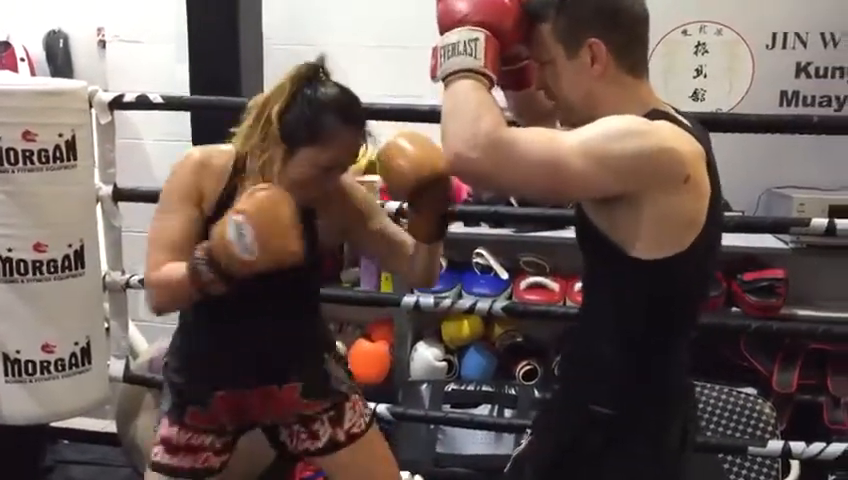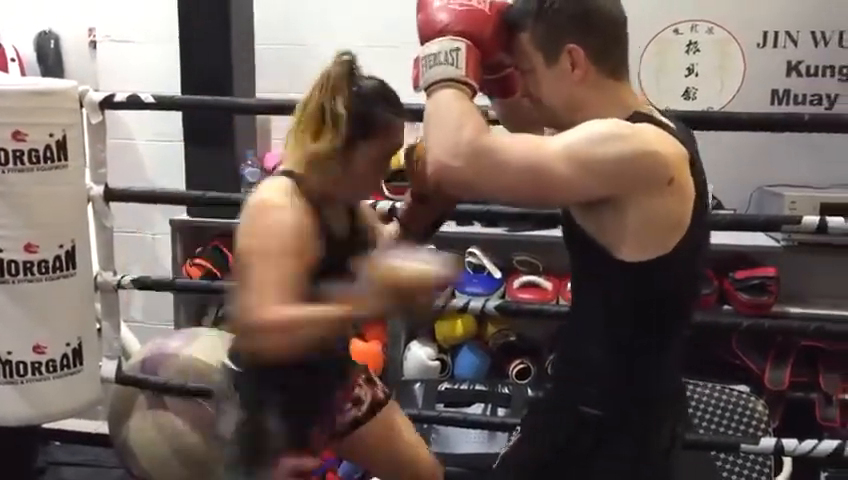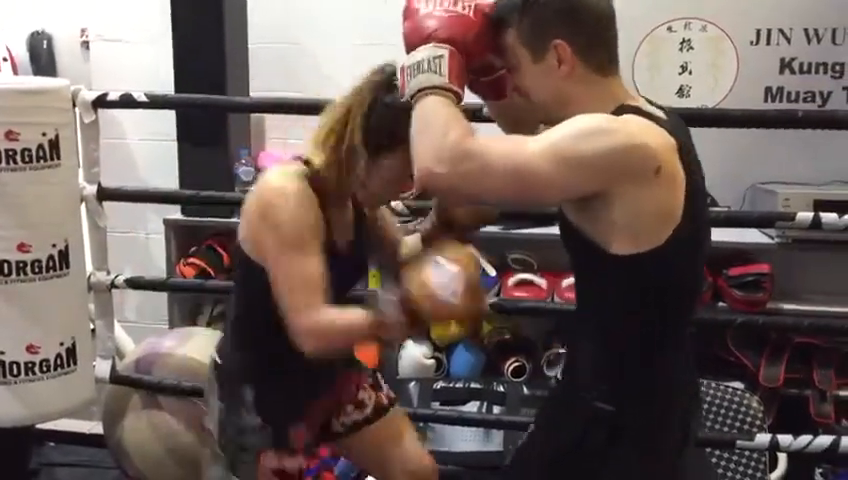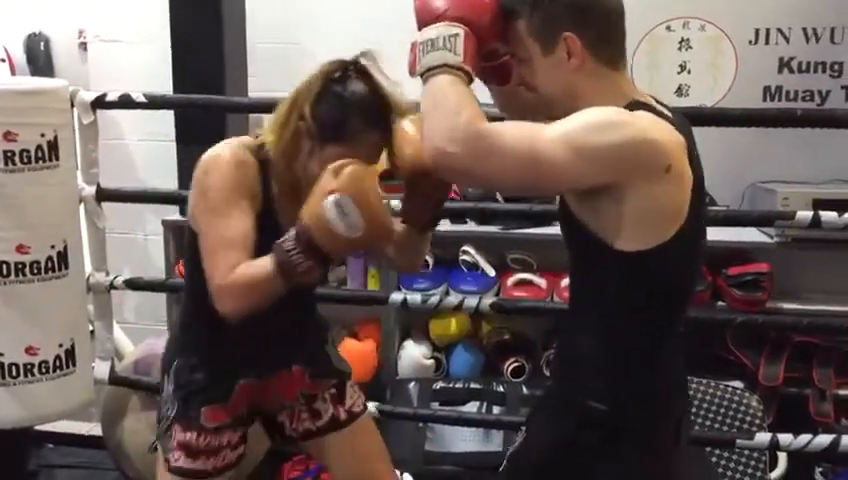
dt=0.2s
person 1, frame 1
left shoulder: (651, 149)
right shoulder: (663, 135)
left elbow: (474, 153)
right elbow: (546, 149)
left wrist: (468, 45)
right wrist: (512, 61)
left hip: (618, 426)
right hip: (637, 405)
person 1, frame 2
left shoulder: (633, 152)
right shoulder: (652, 135)
left elbow: (454, 162)
right elbow: (541, 147)
left wrist: (448, 54)
right wrist: (494, 71)
left hip: (608, 427)
right hip: (634, 405)
person 1, frame 3
left shoulder: (622, 144)
right shoulder: (646, 129)
left elbow: (440, 169)
right elbow: (535, 145)
left wrist: (435, 61)
right wrist: (486, 71)
left hip: (620, 420)
right hip: (645, 397)
person 1, frame 4
left shoulder: (632, 139)
right shoulder: (644, 126)
left elbow: (450, 150)
right elbow: (532, 136)
left wrist: (445, 43)
right wrist: (492, 57)
left hip: (610, 421)
right hip: (629, 398)
person 2, frame 1
left shoulder: (338, 193)
right shoulder: (201, 172)
left elbow: (418, 272)
right elbow: (159, 293)
left wrist: (430, 210)
right wrist: (219, 261)
left hip: (303, 373)
right hip: (208, 379)
person 2, frame 2
left shoulder: (338, 194)
right shoulder: (280, 207)
right elbow: (262, 334)
right wrist: (358, 304)
left hip: (330, 376)
right hip: (272, 395)
person 2, frame 3
left shoulder: (358, 191)
right shoulder: (286, 197)
left elbow: (408, 257)
right elbow: (312, 332)
right wrist: (407, 314)
left hip: (330, 375)
right hip: (260, 389)
person 2, frame 4
left shoulder: (339, 185)
right shoulder: (228, 165)
left elbow: (406, 257)
right elbow: (232, 298)
right wrist: (310, 243)
left hip: (301, 360)
right hip: (210, 371)
